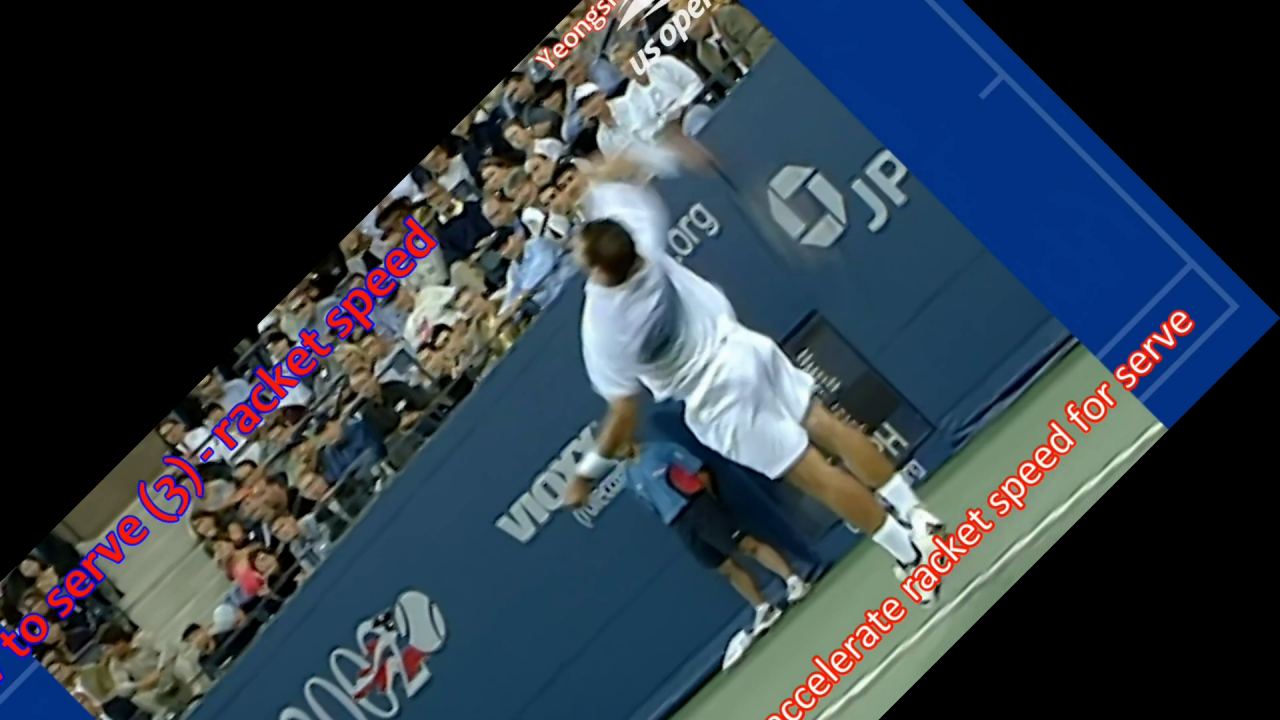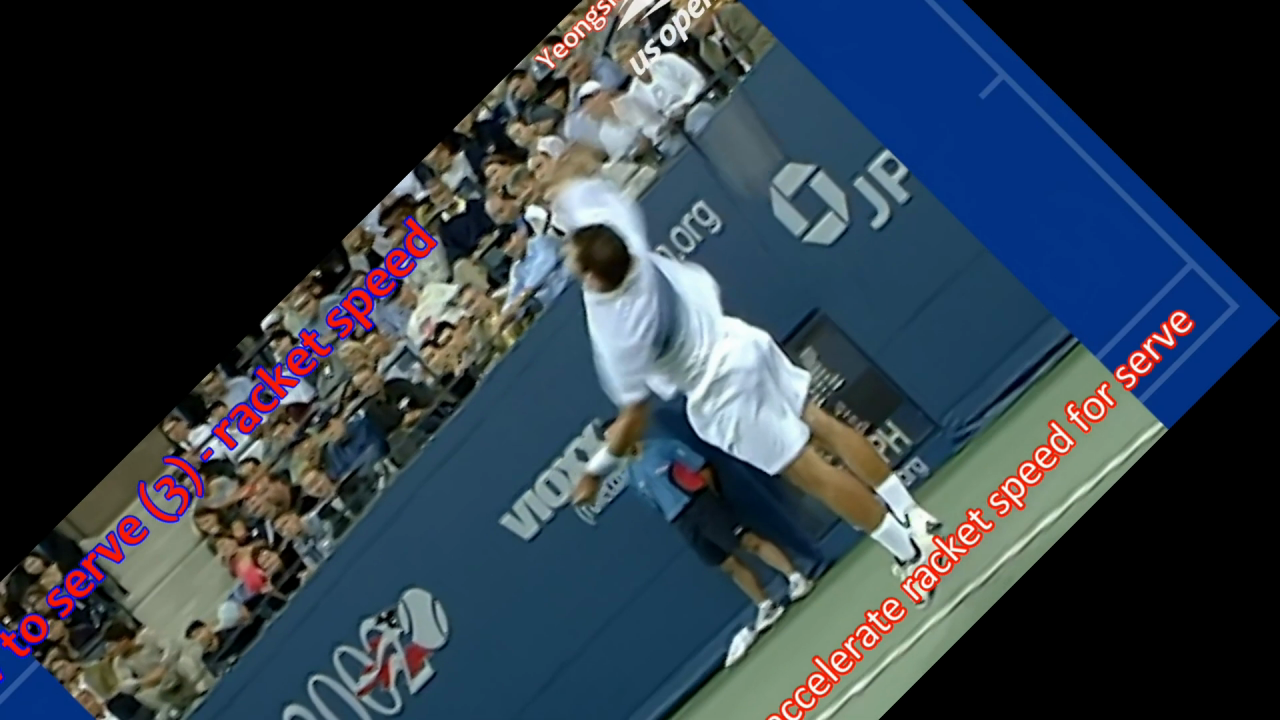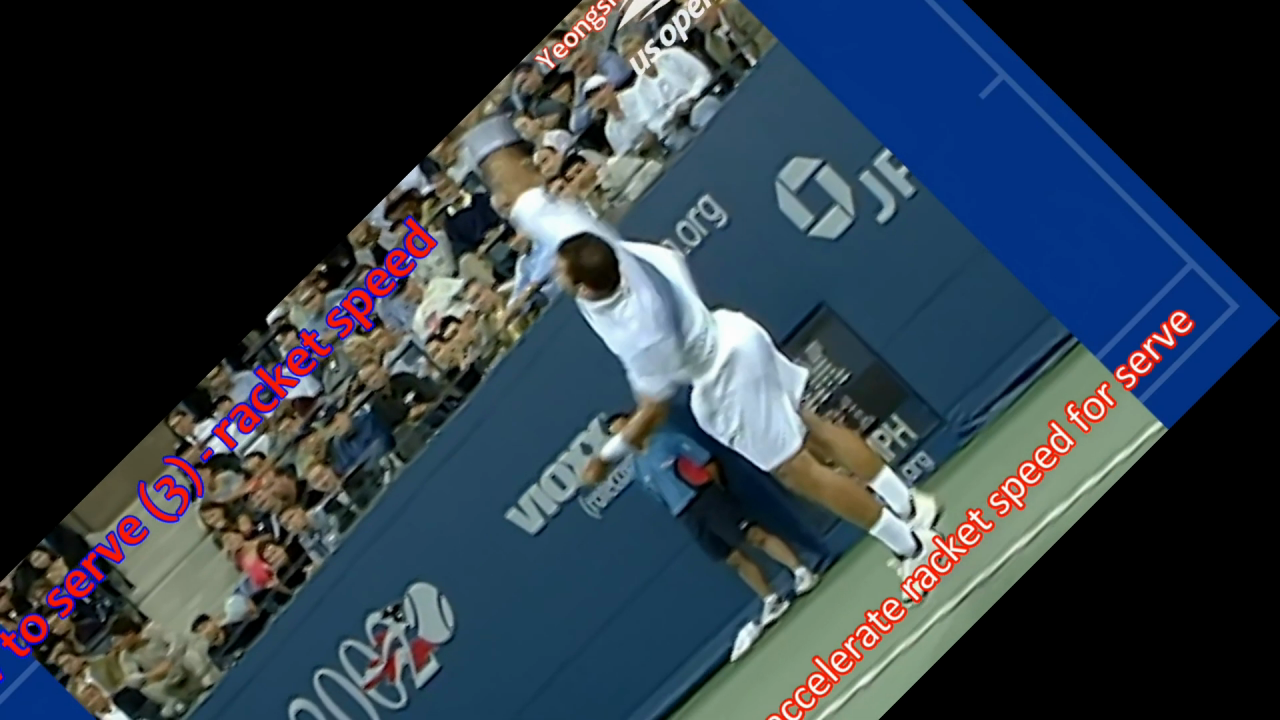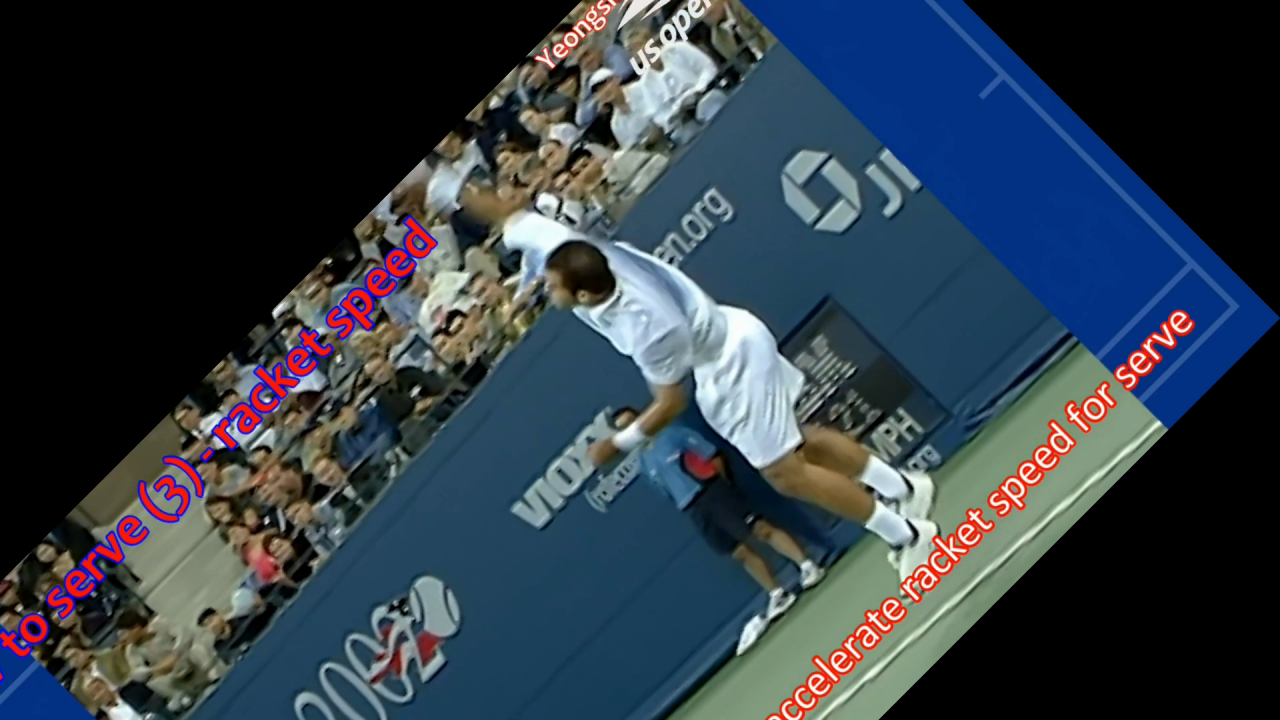
dt=0.3s
person 1, frame 1
left shoulder: (606, 330)
right shoulder: (641, 244)
left elbow: (624, 415)
right elbow: (603, 186)
left wrist: (588, 471)
left hip: (721, 399)
right hip: (744, 348)
left knee: (813, 473)
right knee: (830, 429)
left ankle: (913, 553)
right ankle: (915, 514)
person 1, frame 2
left shoulder: (623, 338)
right shoulder: (619, 236)
left elbow: (634, 418)
right elbow: (572, 189)
left wrist: (596, 470)
left hip: (725, 392)
right hip: (742, 339)
left knee: (808, 470)
right knee: (823, 428)
left ankle: (912, 548)
right ankle: (910, 514)
person 1, frame 3
left shoulder: (641, 337)
right shoulder: (612, 254)
left elbow: (654, 409)
left wrist: (607, 455)
left hip: (727, 381)
right hip: (731, 334)
left knee: (801, 472)
right knee: (814, 428)
left ankle: (910, 545)
right ankle: (908, 504)
person 1, frame 4
left shoulder: (646, 327)
right shoulder: (594, 258)
left elbow: (671, 403)
left wrist: (619, 443)
left hip: (733, 368)
right hip: (732, 340)
left knee: (786, 473)
right knee: (798, 443)
left ankle: (905, 533)
right ankle: (903, 487)
person 2, frame 1
left shoulder: (660, 449)
right shoulder: (629, 476)
left elbow: (701, 472)
right elbow: (655, 506)
left wrist: (708, 498)
left hip: (699, 506)
right hip: (682, 525)
left knee: (747, 544)
right knee: (727, 569)
left ankle: (793, 581)
right ankle: (764, 610)
person 2, frame 2
left shoulder: (663, 447)
right shoulder: (630, 473)
left elbow: (704, 470)
right elbow: (652, 503)
left wrist: (706, 494)
left hip: (699, 504)
right hip: (679, 523)
left knee: (749, 541)
right knee: (731, 567)
left ankle: (796, 578)
right ankle: (768, 608)
person 2, frame 3
left shoulder: (668, 440)
right shoulder: (635, 467)
left elbow: (709, 464)
right elbow: (660, 497)
left wrist: (715, 491)
left hip: (707, 497)
right hip: (689, 517)
left knee: (755, 535)
right knee: (735, 560)
left ankle: (801, 571)
right ankle: (772, 601)
person 2, frame 4
left shoulder: (675, 435)
right shoulder: (642, 461)
left elbow: (714, 457)
left wrist: (722, 485)
left hip: (711, 492)
right hip: (691, 510)
left knee: (760, 529)
right knee: (740, 553)
left ankle: (807, 567)
right ankle: (778, 595)
